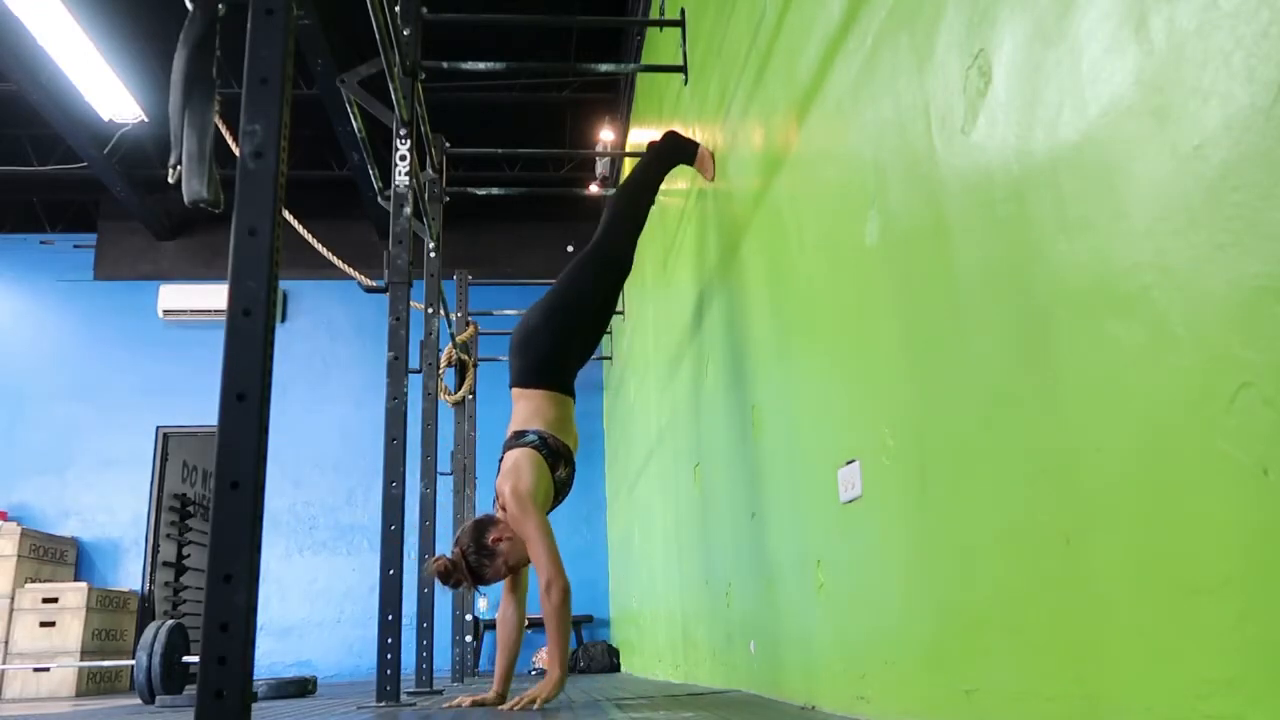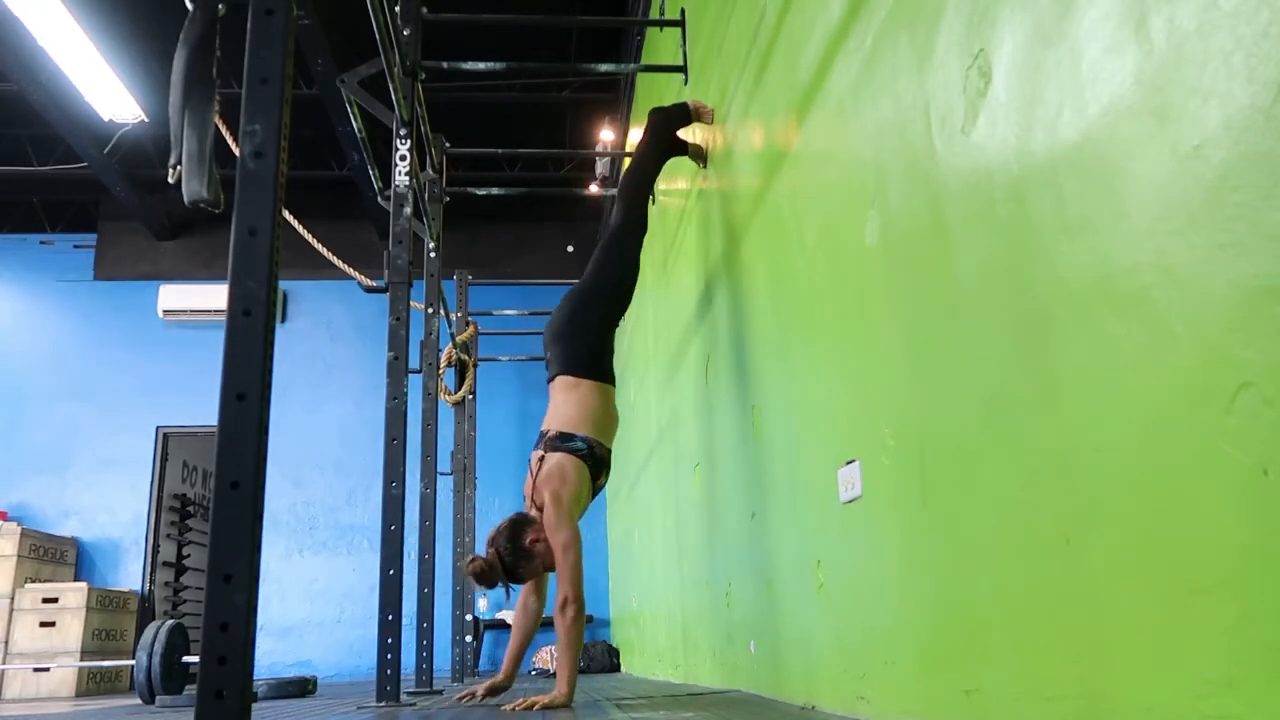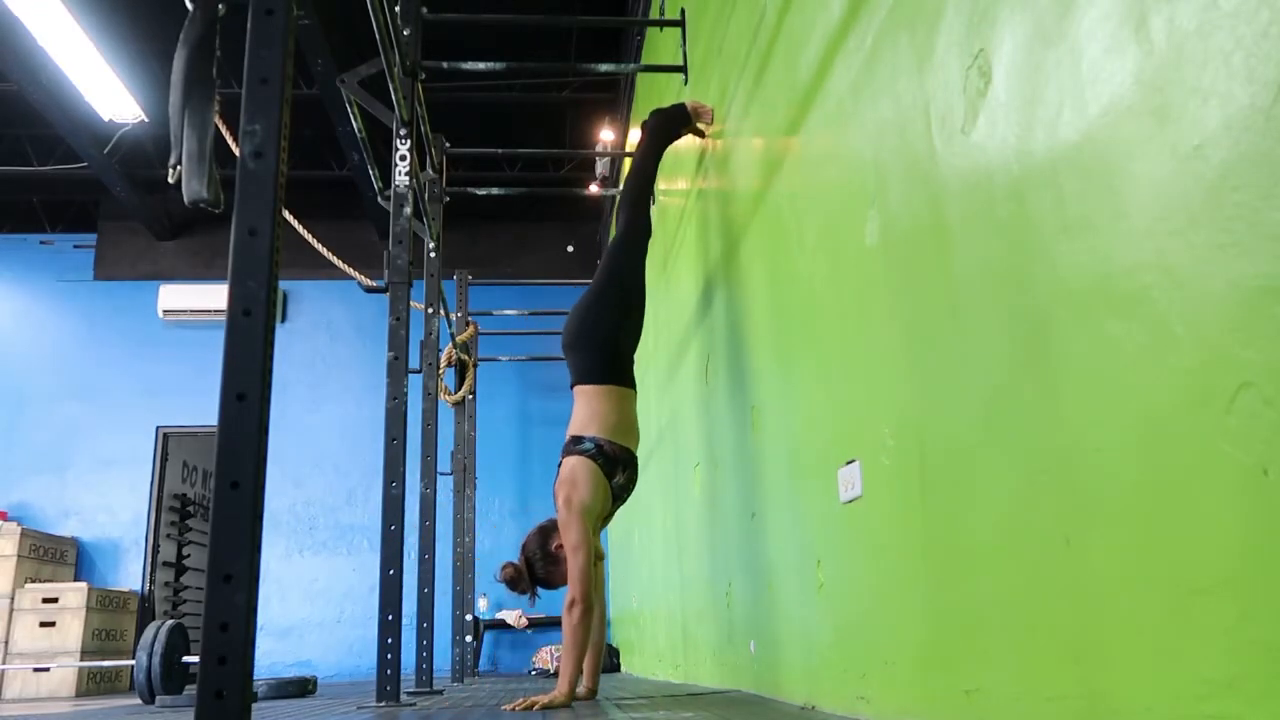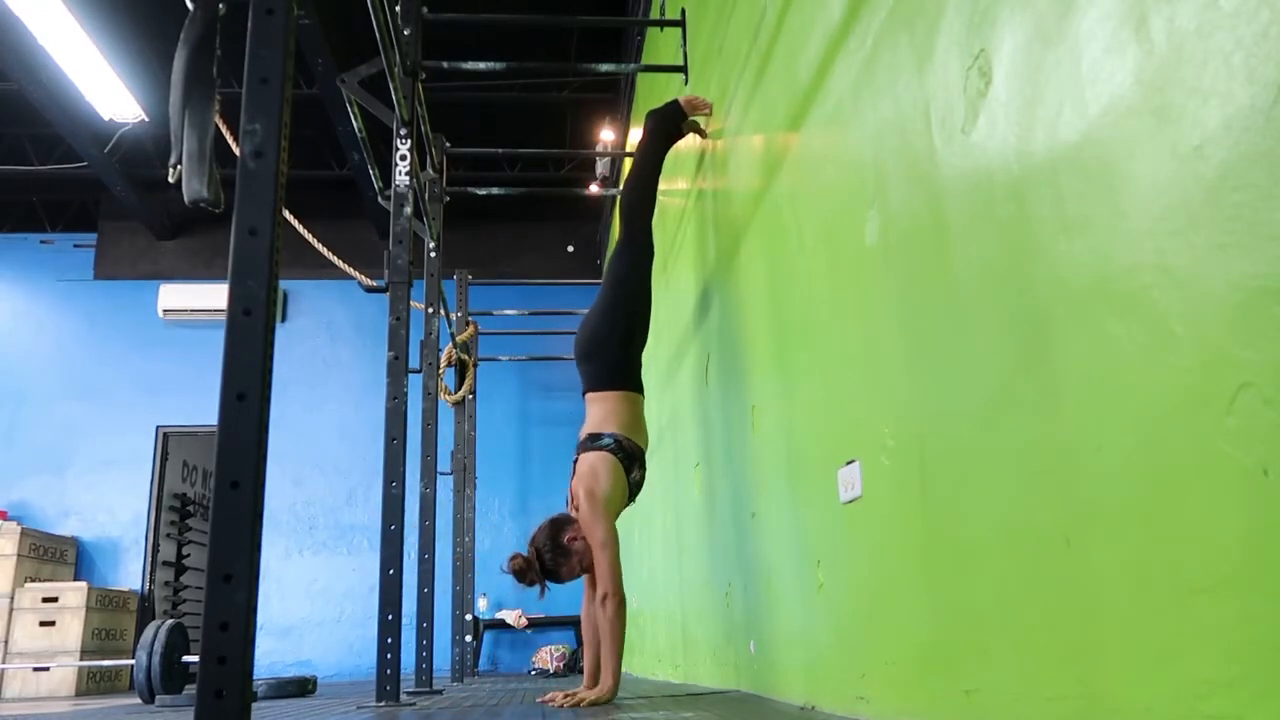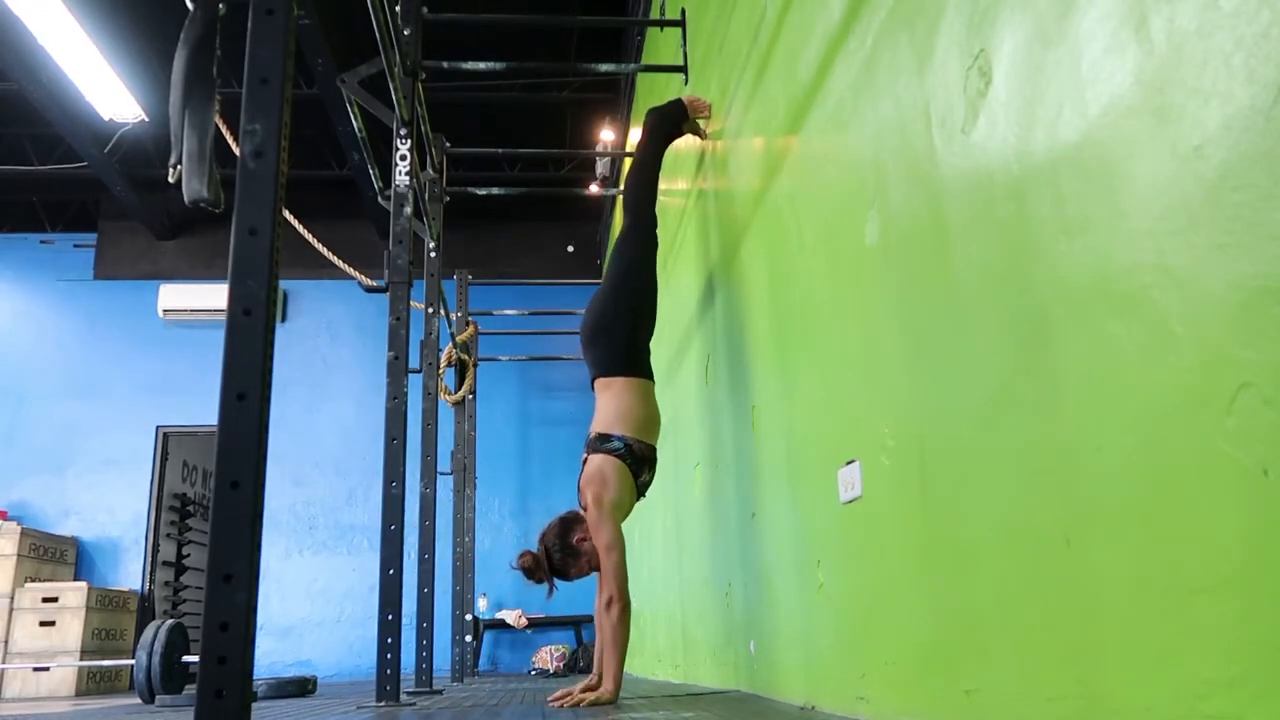
dt=0.5s
person 1, frame 1
left shoulder: (517, 502)
right shoulder: (512, 511)
left elbow: (555, 588)
right elbow: (515, 601)
left wrist: (555, 676)
right wrist: (498, 686)
left hip: (546, 347)
right hip: (546, 357)
left knee: (611, 243)
right knee: (611, 252)
left ankle: (676, 152)
person 1, frame 2
left shoulder: (553, 498)
right shoulder: (542, 502)
left elbow: (570, 601)
right elbow: (536, 597)
left wrist: (563, 691)
right wrist: (504, 674)
left hip: (580, 339)
right hip: (575, 344)
left knee: (626, 226)
right knee: (623, 230)
left ankle: (669, 128)
person 1, frame 3
left shoulder: (576, 504)
right shoulder: (578, 509)
left elbow: (580, 602)
right elbow: (587, 601)
left wrist: (567, 688)
right wrist: (585, 683)
left hip: (599, 347)
right hip: (597, 352)
left knee: (631, 232)
right knee: (630, 237)
left ankle: (667, 125)
person 1, frame 4
left shoulder: (591, 499)
right shoulder: (586, 503)
left elbow: (608, 596)
right elbow: (597, 598)
left wrist: (605, 685)
right wrist: (592, 680)
left hip: (610, 357)
right hip: (607, 365)
left knee: (634, 235)
right knee: (633, 241)
left ankle: (664, 129)
person 1, frame 5
left shoulder: (598, 497)
right shoulder: (597, 501)
left elbow: (615, 598)
left wrist: (608, 684)
right wrist: (599, 678)
left hip: (618, 345)
right hip: (616, 348)
left knee: (637, 226)
right knee: (637, 229)
left ankle: (667, 125)
